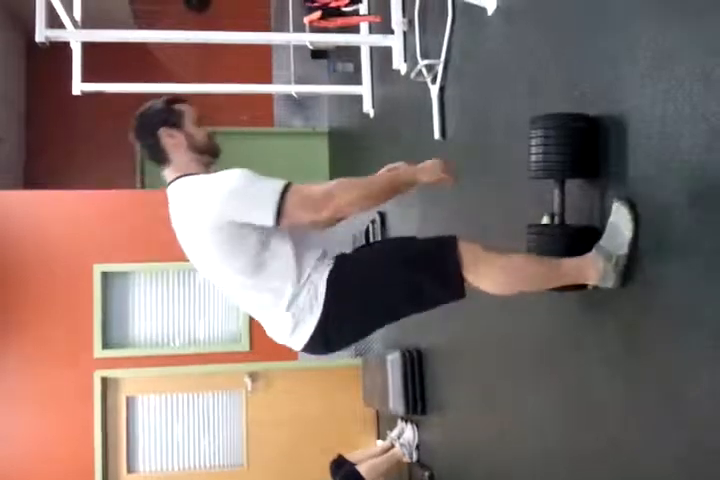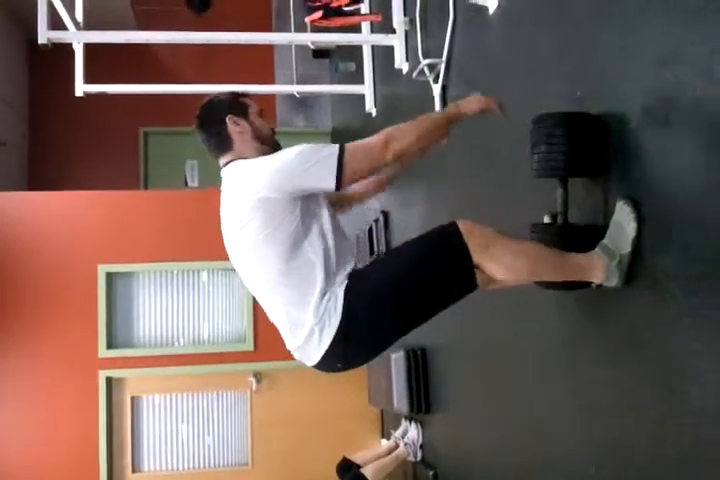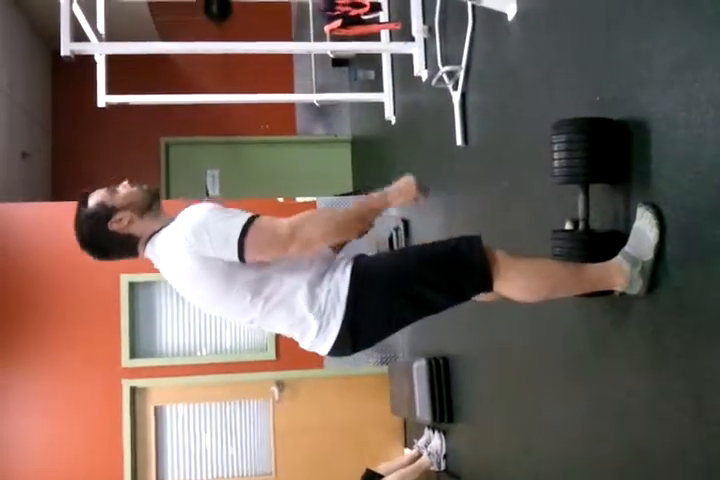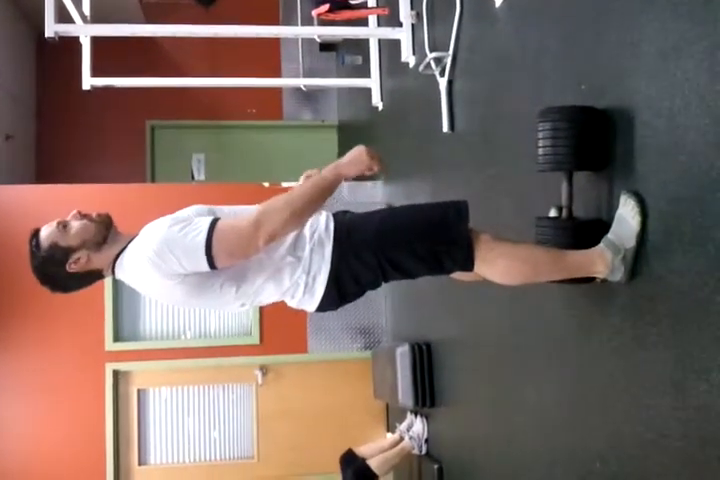
dt=1s
person 1, frame 1
left shoulder: (194, 201)
right shoulder: (221, 189)
left elbow: (303, 217)
right elbow: (322, 203)
left wrist: (383, 181)
right wrist: (406, 177)
left hip: (310, 315)
right hip: (321, 314)
left knee: (448, 262)
right knee: (464, 257)
left ankle: (553, 270)
right ankle: (594, 268)
person 1, frame 2
left shoulder: (243, 195)
right shoulder: (275, 169)
left elbow: (353, 191)
right elbow: (384, 151)
left wrist: (419, 134)
right wrist: (460, 111)
left hip: (326, 334)
right hip: (339, 328)
left knee: (463, 267)
right knee: (468, 240)
left ankle: (567, 269)
right ankle: (599, 267)
person 1, frame 3
left shoulder: (176, 258)
right shoulder: (191, 227)
right elbow: (293, 237)
left wrist: (341, 232)
right wrist: (386, 199)
left hip: (334, 318)
right hip: (349, 301)
left knee: (470, 274)
right knee: (492, 265)
left ankle: (582, 281)
right ankle: (619, 273)
person 1, frame 4
left shoulder: (150, 256)
right shoulder: (157, 252)
right elbow: (263, 233)
left wrist: (309, 186)
right wrist: (338, 169)
left hip: (320, 256)
right hip: (331, 258)
left knee: (456, 248)
right knee: (475, 246)
left ankle: (552, 265)
right ankle: (602, 259)
